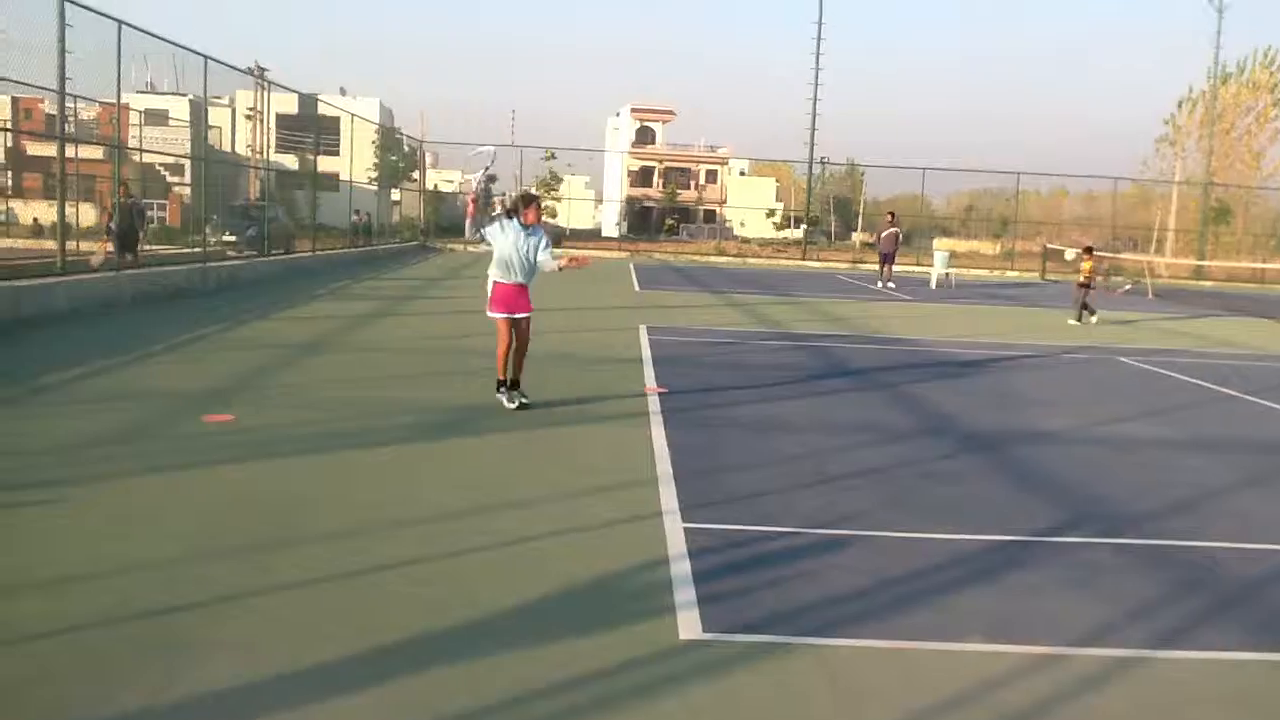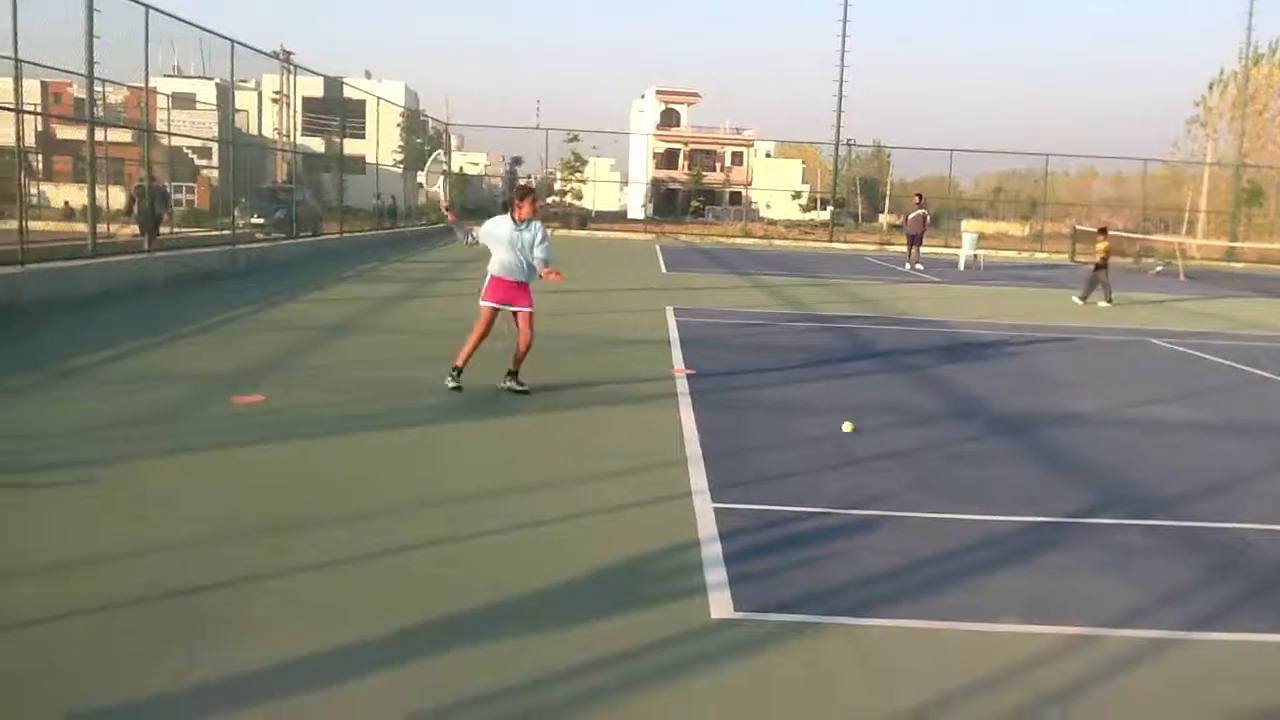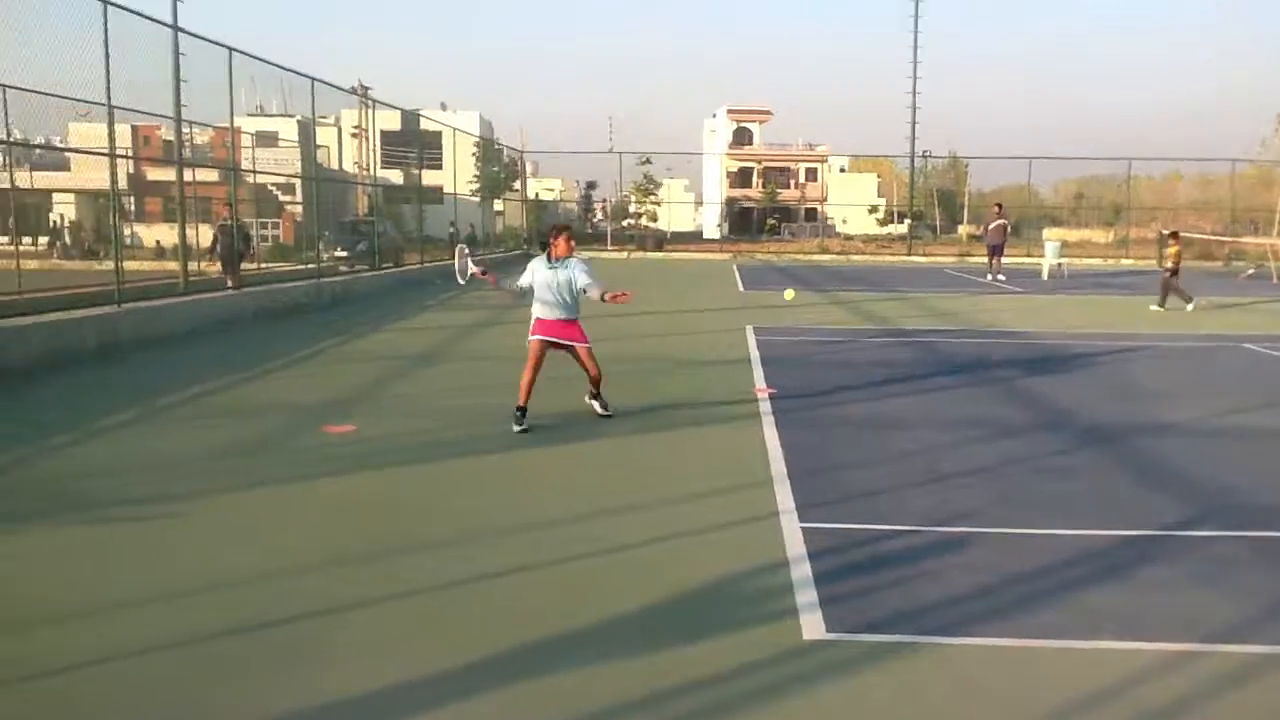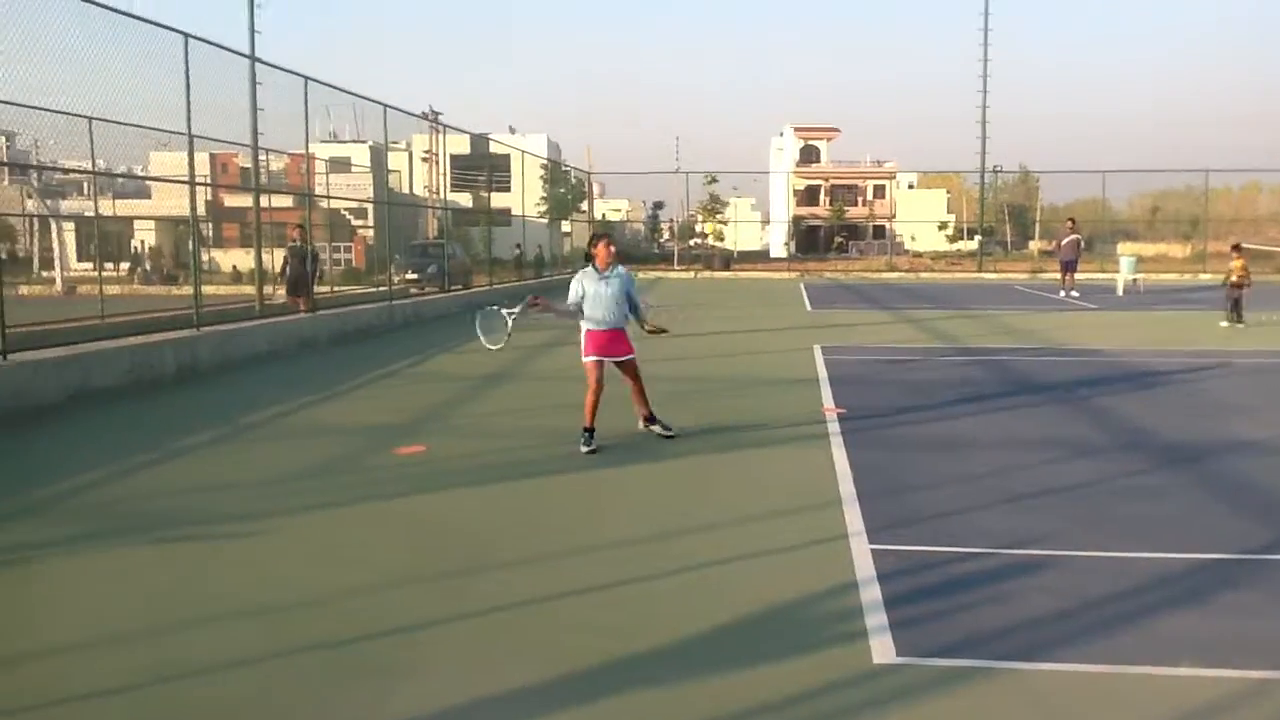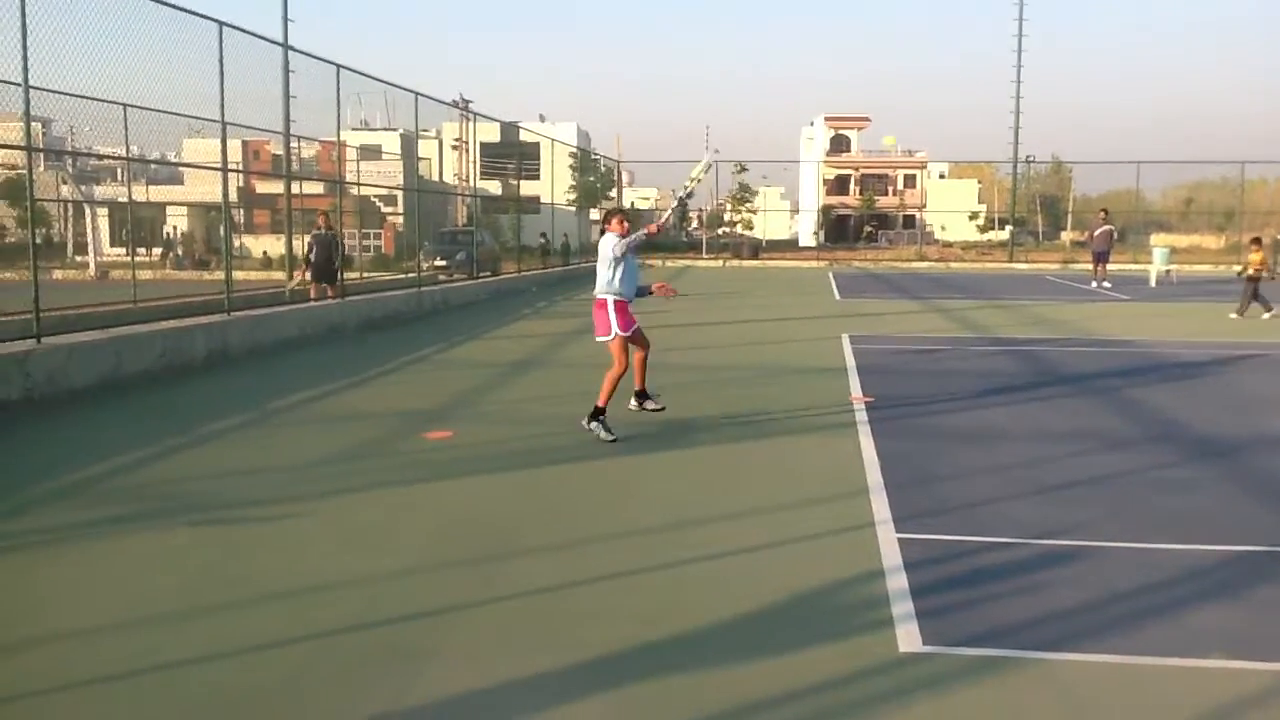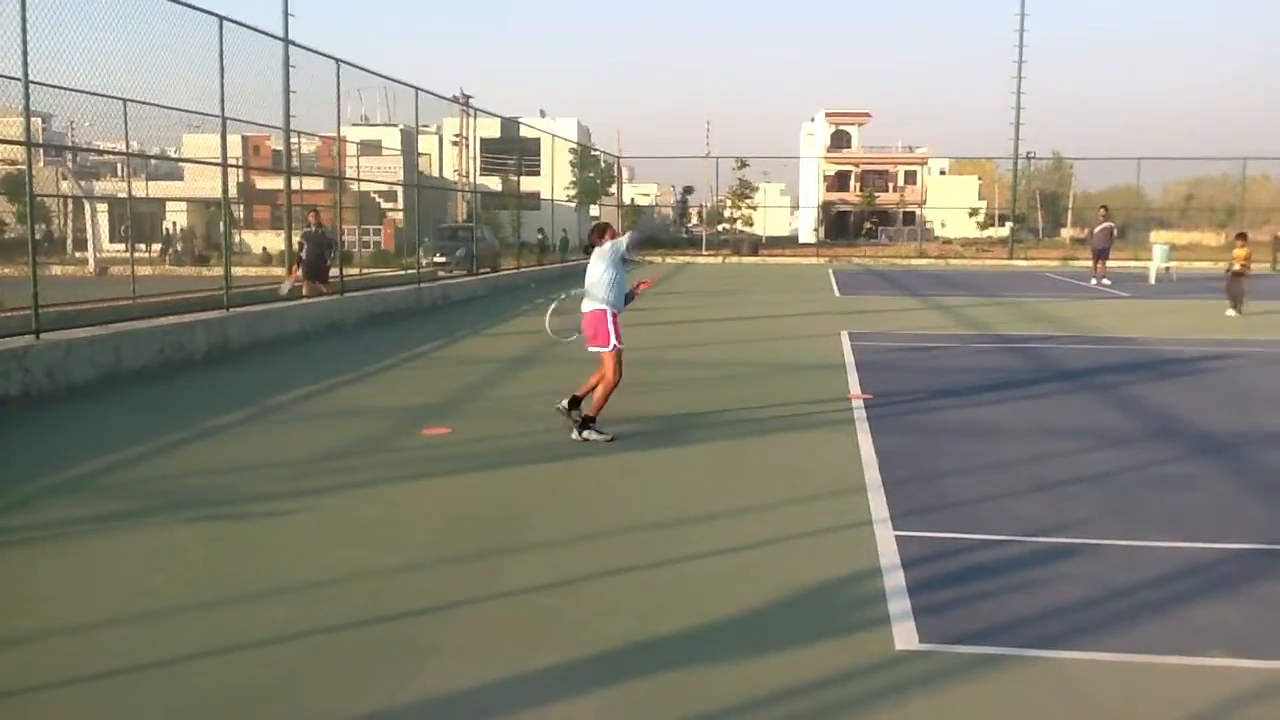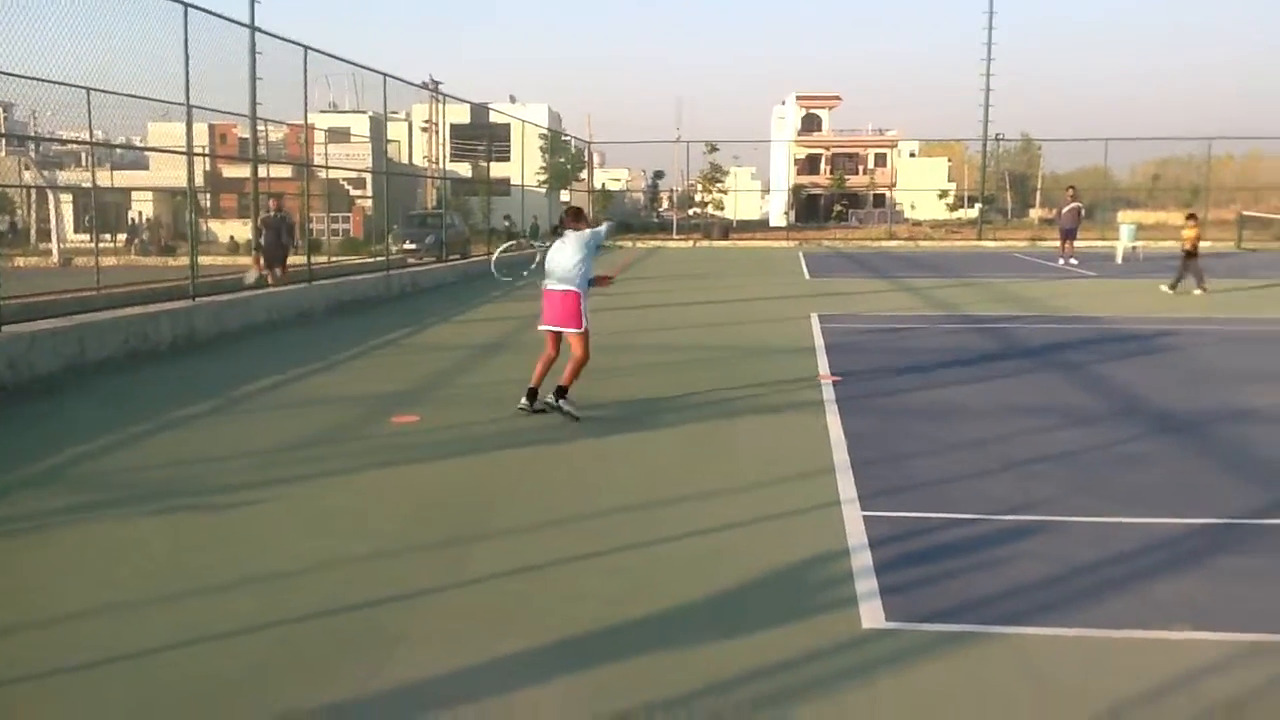
dt=0.2s
person 1, frame 1
left shoulder: (539, 234)
right shoulder: (500, 226)
left elbow: (545, 263)
left wrist: (564, 263)
left hip: (521, 289)
right hip: (500, 287)
left knee: (523, 340)
right knee: (506, 340)
left ankle: (514, 387)
right ankle: (502, 386)
person 1, frame 2
left shoulder: (537, 229)
right shoulder: (495, 224)
left elbow: (539, 258)
left wrist: (544, 271)
left hip: (521, 288)
right hip: (497, 282)
left knee: (527, 337)
right knee: (482, 329)
left ankle: (512, 376)
right ankle: (456, 372)
person 1, frame 3
left shoulder: (577, 265)
right shoulder: (536, 265)
left elbow: (589, 286)
right elbow: (518, 288)
left wrist: (606, 295)
left hip: (569, 324)
right hip: (543, 322)
left knee: (594, 372)
right knee: (533, 362)
left ankle: (594, 396)
right ankle: (520, 412)
person 1, frame 4
left shoulder: (623, 274)
right shoulder: (582, 277)
left elbow: (632, 303)
right elbow: (573, 310)
left wrist: (645, 324)
right wrist: (543, 304)
left hip: (618, 335)
right hip: (593, 335)
left knee: (636, 381)
right knee: (595, 385)
left ankle: (648, 419)
right ankle: (588, 432)
person 1, frame 5
left shoulder: (627, 253)
right shoulder: (607, 242)
right elbow: (619, 249)
left wrist: (651, 289)
right wrist: (645, 232)
left hip: (620, 306)
right hip: (609, 306)
left knee: (643, 345)
right knee: (620, 364)
left ankle: (640, 397)
right ankle: (596, 417)
person 1, frame 6
left shoulder: (601, 264)
right shoulder: (609, 249)
right elbow: (631, 237)
left wrist: (633, 291)
right wrist: (615, 239)
left hip: (594, 316)
right hip: (602, 317)
left knee: (608, 369)
right knee: (613, 376)
left ankle: (573, 402)
right ankle: (585, 426)
person 1, frame 7
left shoulder: (554, 248)
right shoulder: (586, 237)
right elbow: (608, 227)
left wrist: (593, 281)
left hip: (550, 296)
right hip: (570, 298)
left knee: (551, 352)
right knee: (581, 354)
left ankle: (529, 398)
right ankle: (559, 394)
